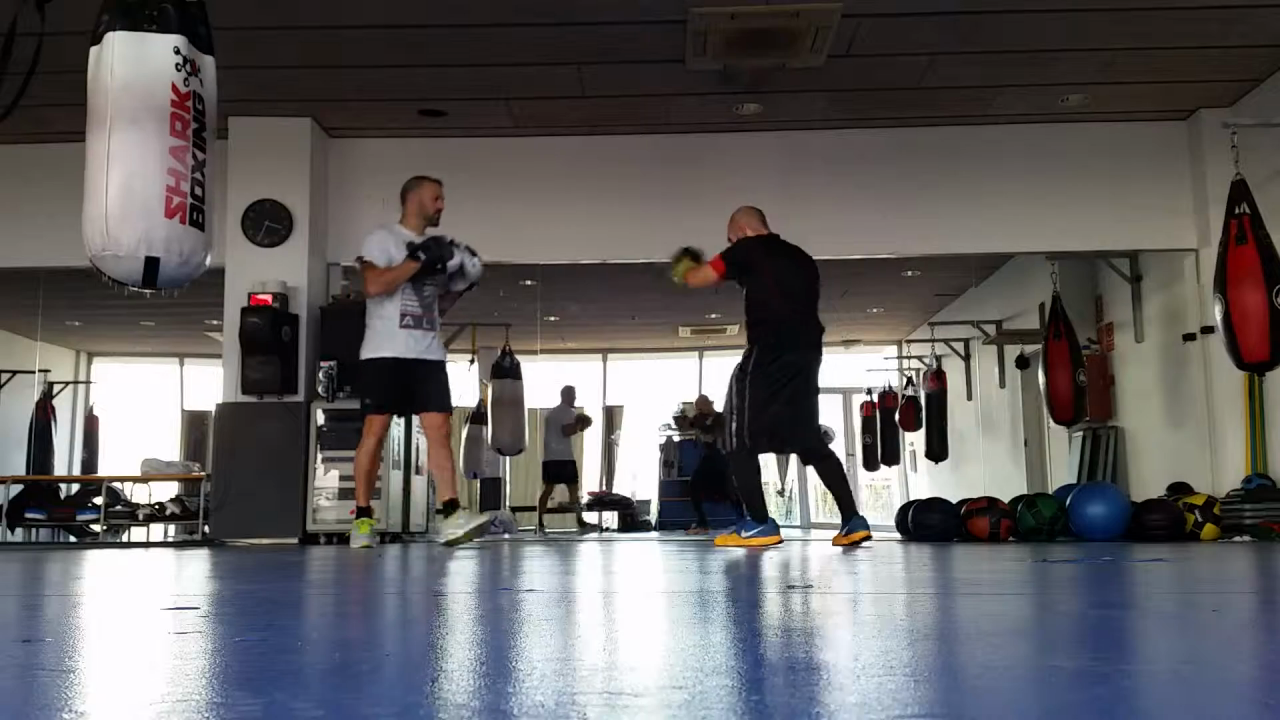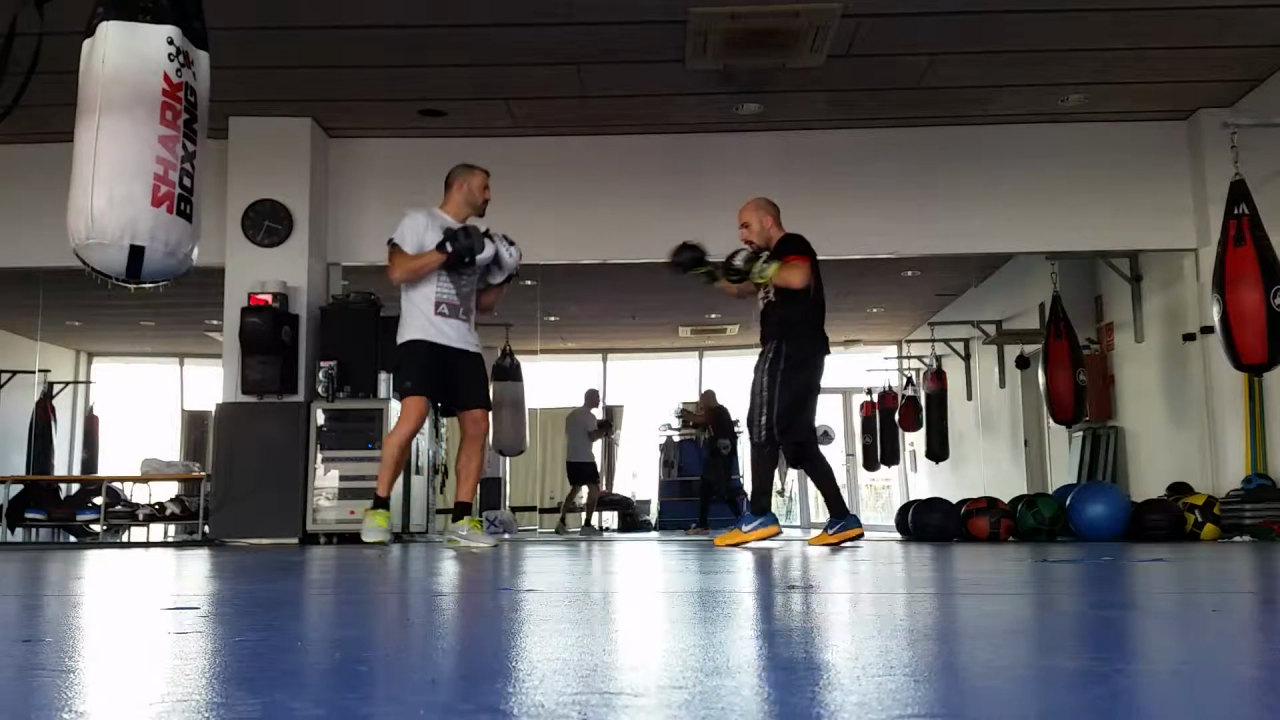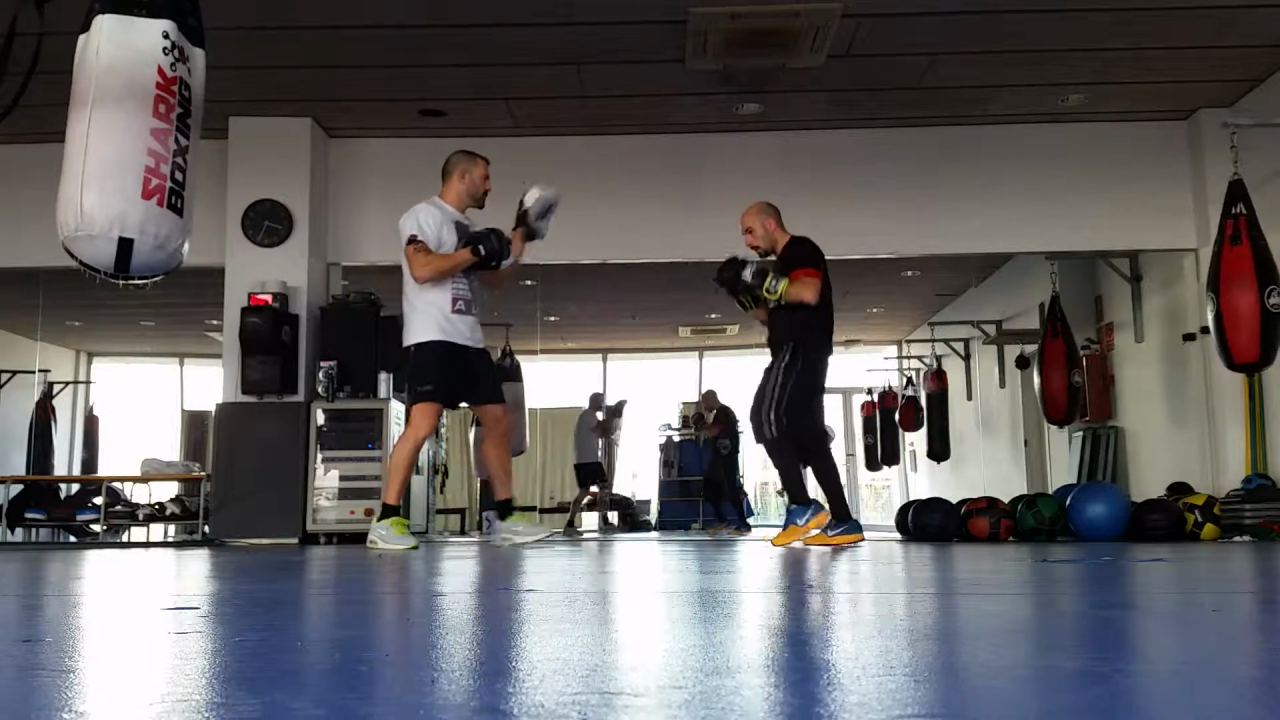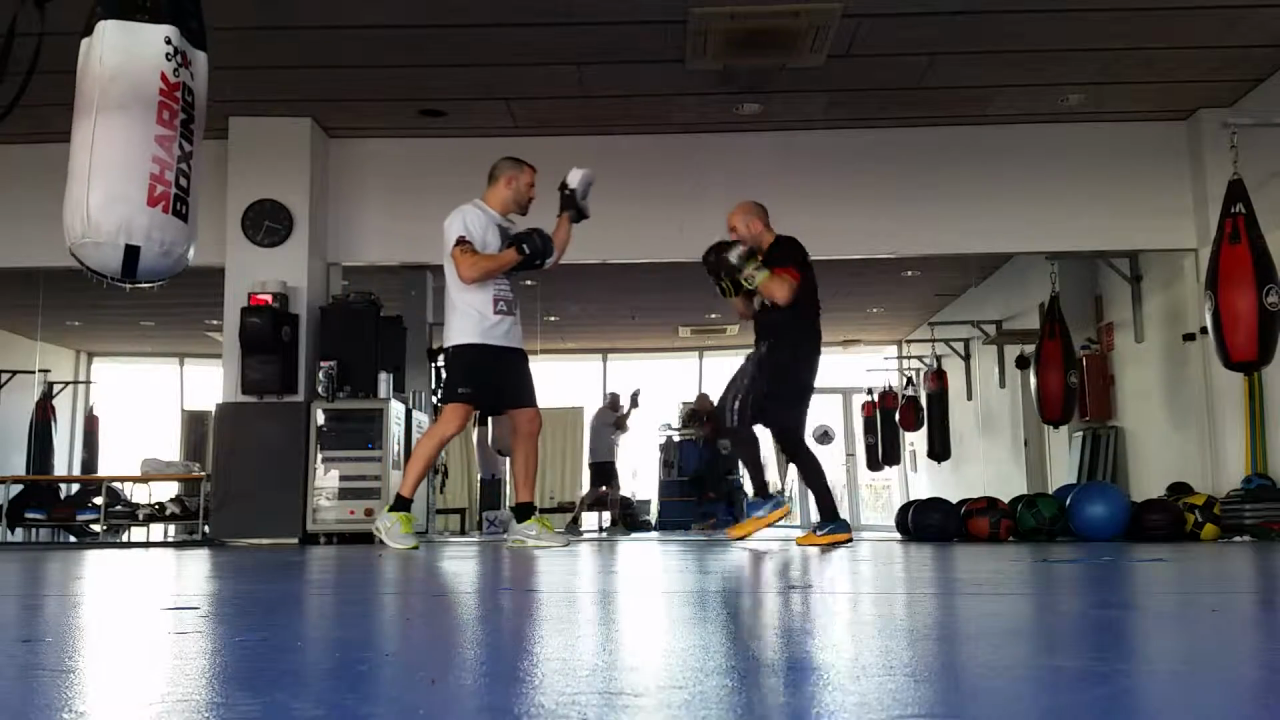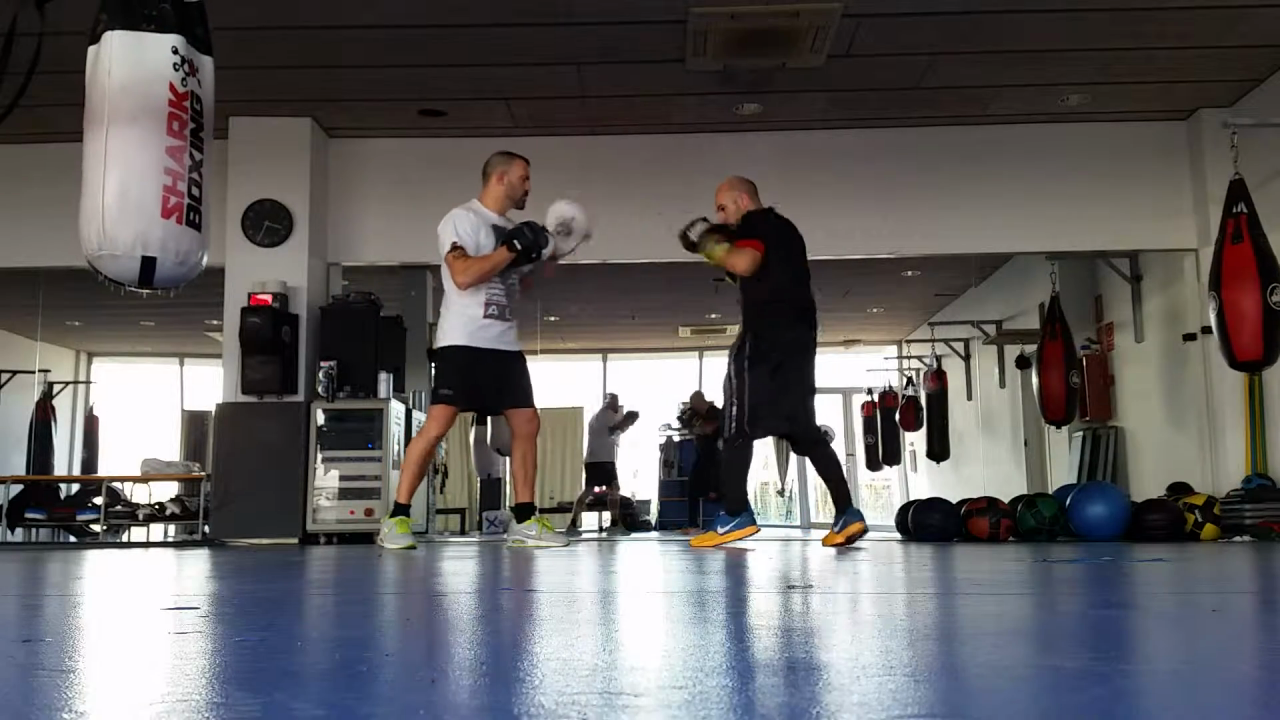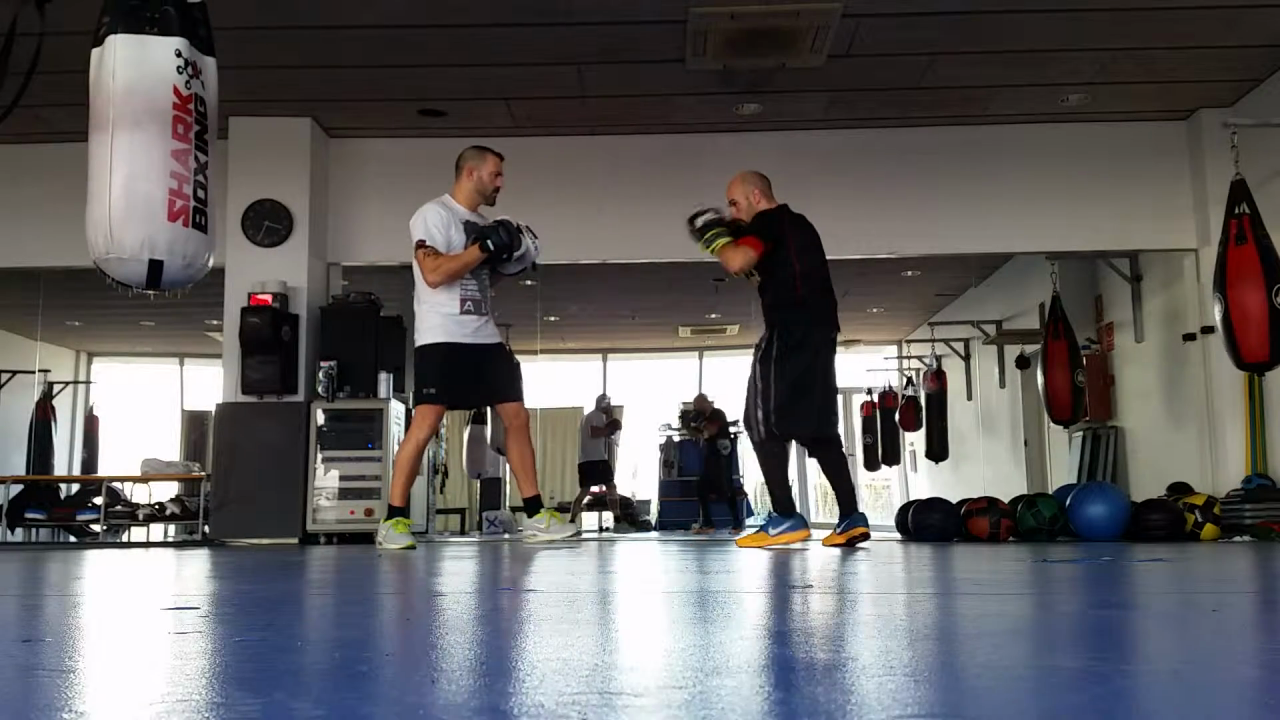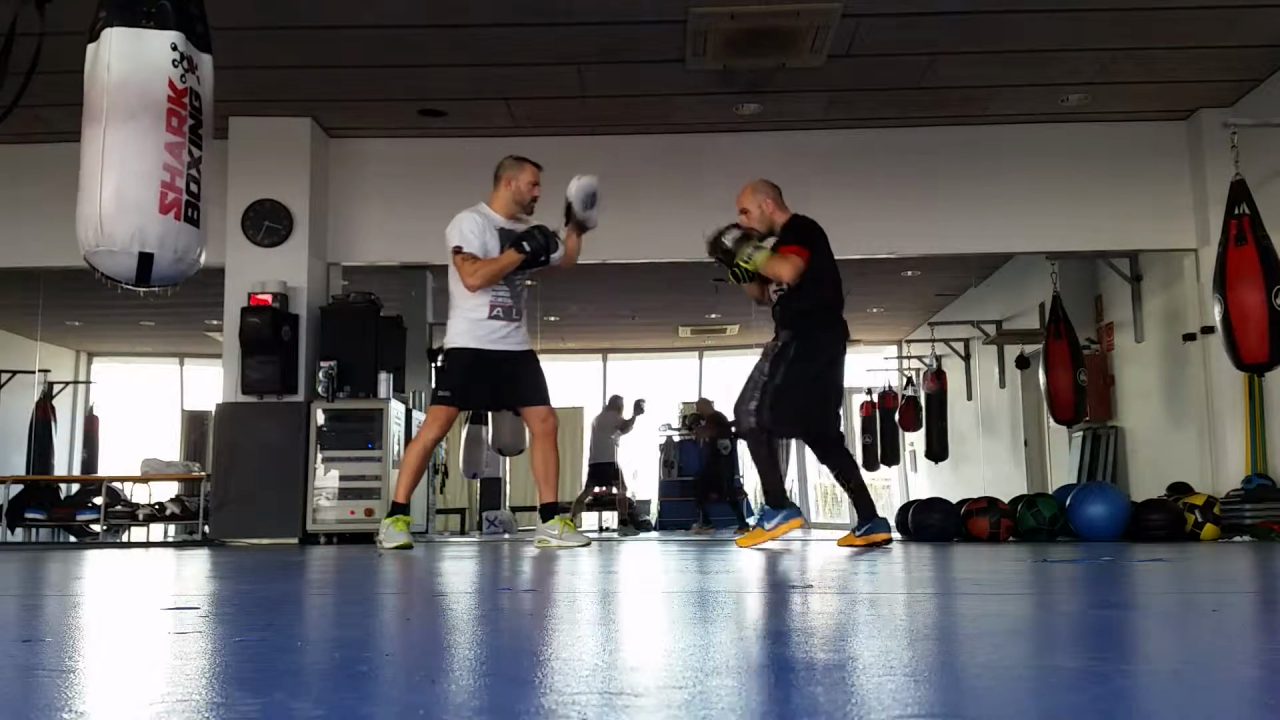
dt=0.4s
person 1, frame 1
left shoulder: (436, 247)
right shoulder: (382, 239)
right elbow: (373, 285)
left wrist: (459, 284)
right wrist: (419, 260)
left hip: (428, 355)
right hip: (385, 354)
left knee: (439, 429)
right knee: (375, 431)
left ankle: (453, 516)
right ankle: (363, 517)
person 1, frame 2
left shoulder: (474, 239)
right shoulder: (419, 221)
left elbow: (483, 303)
right elbow: (397, 272)
left wrist: (500, 276)
right wrist: (446, 251)
left hip: (465, 345)
right hip: (422, 339)
left knee: (476, 427)
right knee: (412, 417)
left ankle: (461, 521)
right ankle: (378, 510)
person 1, frame 3
left shoulder: (465, 226)
right shoulder: (423, 214)
left elbow: (497, 271)
right elbow: (422, 270)
left wrist: (522, 232)
right wrist: (475, 250)
left hip: (469, 342)
right hip: (431, 339)
left knee: (497, 422)
right knee: (423, 423)
left ankle: (506, 519)
right ankle: (386, 520)
person 1, frame 4
left shoulder: (507, 228)
right shoulder: (467, 216)
left elbow: (549, 255)
right elbow: (469, 270)
left wrist: (569, 214)
right wrist: (519, 251)
left hip: (507, 344)
right hip: (471, 341)
left knee: (528, 424)
right knee: (451, 422)
left ankle: (524, 520)
right ankle: (395, 513)
person 1, frame 5
left shoulder: (510, 228)
right shoulder: (463, 218)
right elbow: (463, 276)
left wrist: (551, 250)
right wrist: (511, 249)
left hip: (504, 345)
right hip: (463, 342)
left knee: (527, 425)
right knee: (438, 424)
left ankle: (524, 521)
right ankle: (396, 518)
person 1, frame 6
left shoulder: (482, 224)
right shoulder: (433, 214)
right elbow: (434, 274)
left wrist: (509, 260)
right wrist: (484, 247)
left hip: (485, 339)
right hip: (442, 339)
left knee: (517, 419)
right knee: (426, 424)
left ankle: (536, 515)
right ankle: (393, 520)
person 1, frame 7
left shoulder: (524, 229)
right shoulder: (470, 221)
left elbow: (564, 262)
right elbow: (473, 278)
left wrist: (576, 226)
right wrist: (521, 249)
left hip: (515, 347)
right hip: (469, 344)
left knee: (545, 423)
right knee: (437, 424)
left ankle: (550, 521)
right ankle: (396, 515)
person 2, frame 1
left shoulder: (748, 248)
right shoulder: (802, 258)
left elbow: (699, 279)
left wrist: (683, 263)
left hip: (767, 352)
right hip: (805, 352)
left knee: (741, 433)
right knee: (808, 438)
left ankle: (758, 523)
right ankle: (853, 520)
person 2, frame 2
left shoulder: (791, 245)
right shoulder: (771, 257)
left elbow: (798, 278)
right elbow: (739, 289)
left wrist: (758, 266)
left hip: (788, 349)
right hip: (802, 352)
left knee: (763, 424)
right knee: (798, 439)
left ankle: (759, 516)
right ankle: (842, 520)
person 2, frame 3
left shoulder: (802, 250)
right shoulder: (778, 264)
left elbow: (810, 293)
right elbow: (768, 317)
left wrist: (764, 280)
right wrist: (741, 292)
left hip: (801, 352)
right hip: (794, 355)
left knee: (767, 419)
right knee: (808, 438)
left ankle: (802, 507)
right ankle: (843, 521)
person 2, frame 4
left shoulder: (785, 250)
right shoulder: (764, 261)
left elbow: (781, 295)
right elbow: (746, 312)
left wrist: (743, 263)
right wrist: (726, 277)
left hip: (783, 350)
right hip: (796, 353)
left knee: (732, 415)
right knee: (790, 439)
left ankle: (763, 498)
right ankle: (831, 521)
person 2, frame 5
left shoulder: (757, 221)
right shoulder: (785, 229)
left elbow: (744, 264)
left wrist: (709, 242)
right wrist: (722, 253)
left hip: (765, 334)
right hip: (798, 335)
left knee: (737, 420)
right knee: (801, 425)
left ankle: (735, 515)
right ankle: (847, 514)
person 2, frame 6
left shoulder: (768, 221)
right shoulder: (796, 224)
left elbow: (737, 263)
left wrist: (712, 235)
right wrist: (728, 240)
left hip: (790, 333)
right hip: (818, 334)
left knee: (763, 420)
right knee: (818, 426)
left ankle: (786, 518)
right ankle: (850, 517)
person 2, frame 7
left shoulder: (799, 228)
right shoulder: (781, 241)
left elbow: (787, 272)
right elbow: (762, 293)
left wrist: (745, 248)
right wrist: (737, 261)
left hip: (806, 338)
right hip: (823, 340)
left knee: (752, 414)
right knee: (825, 434)
left ankle: (779, 509)
right ankle: (870, 520)
